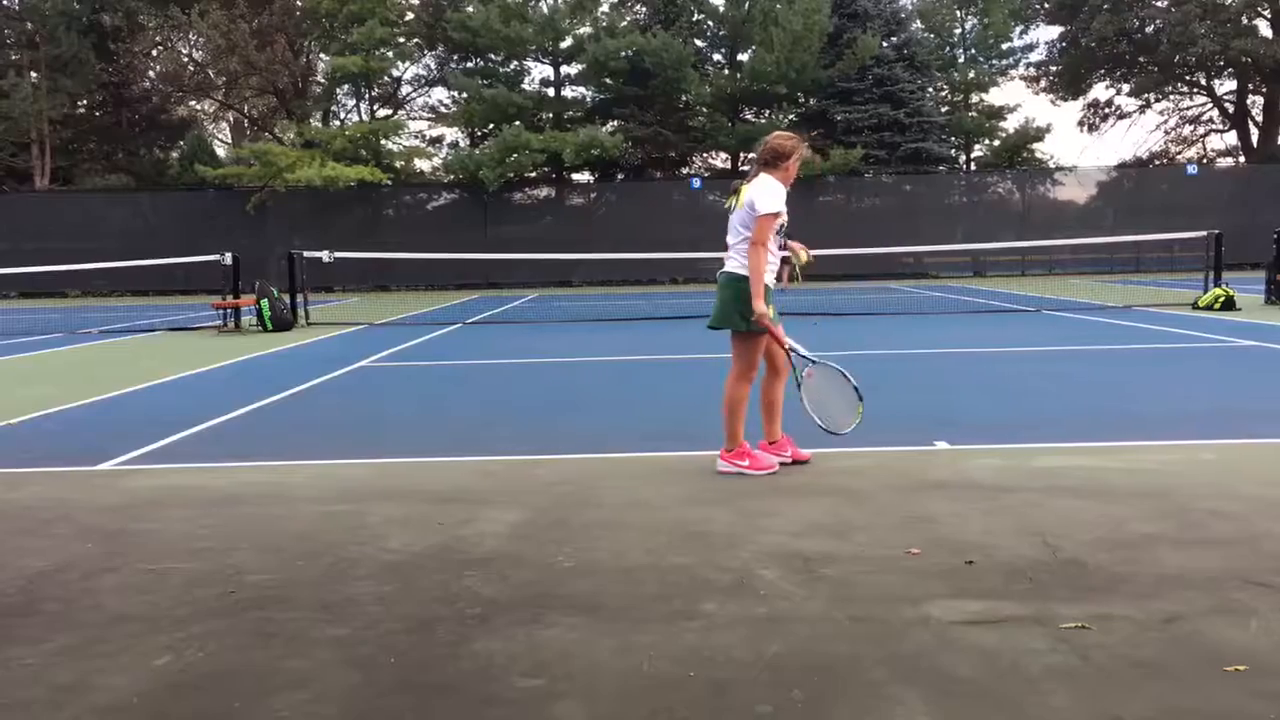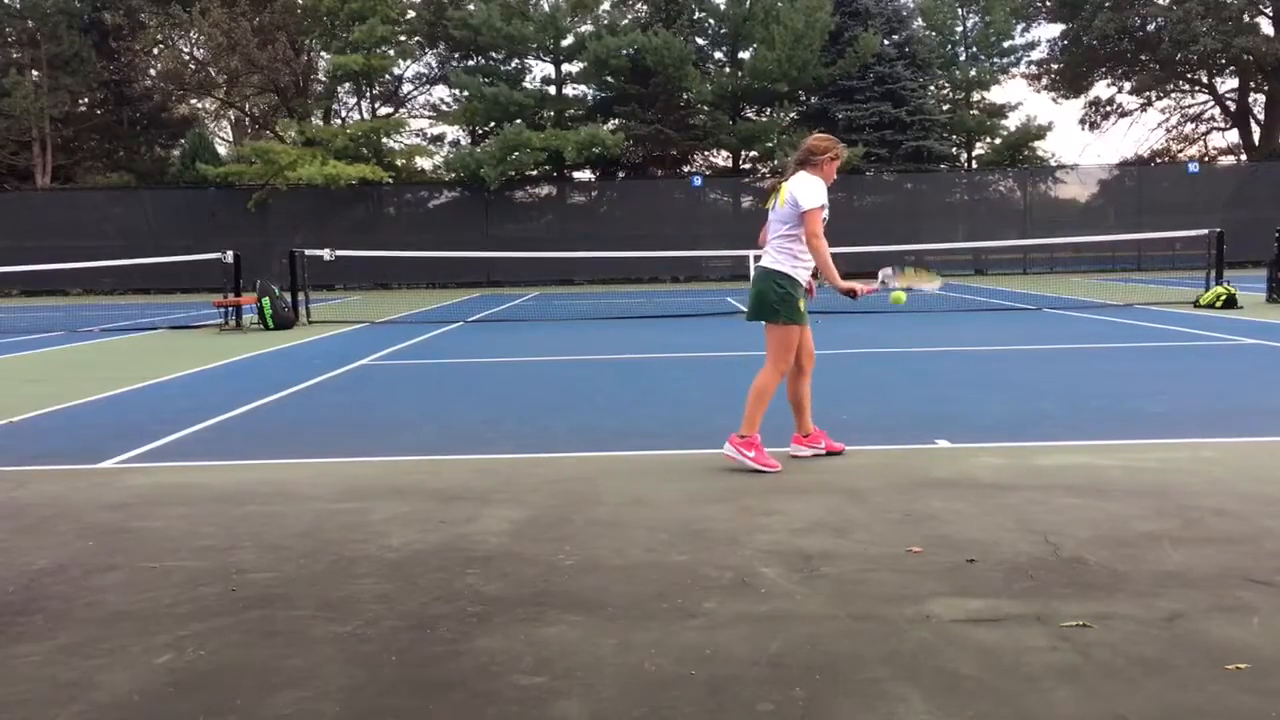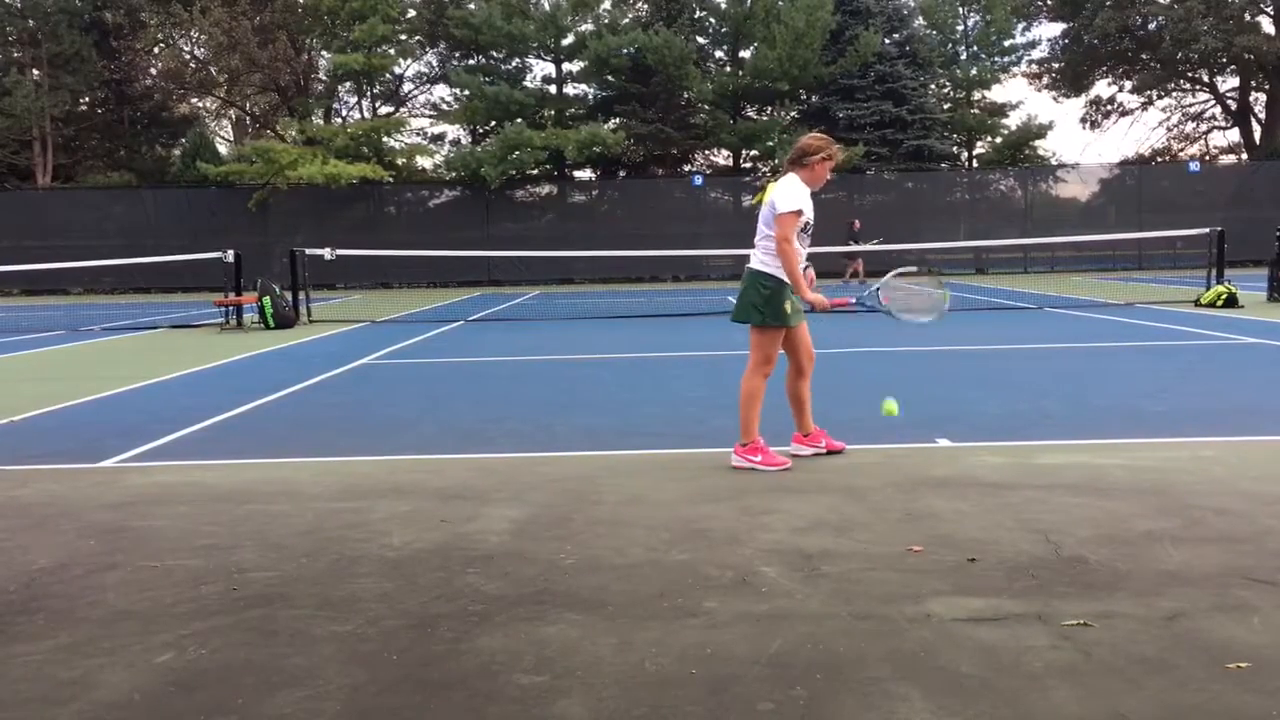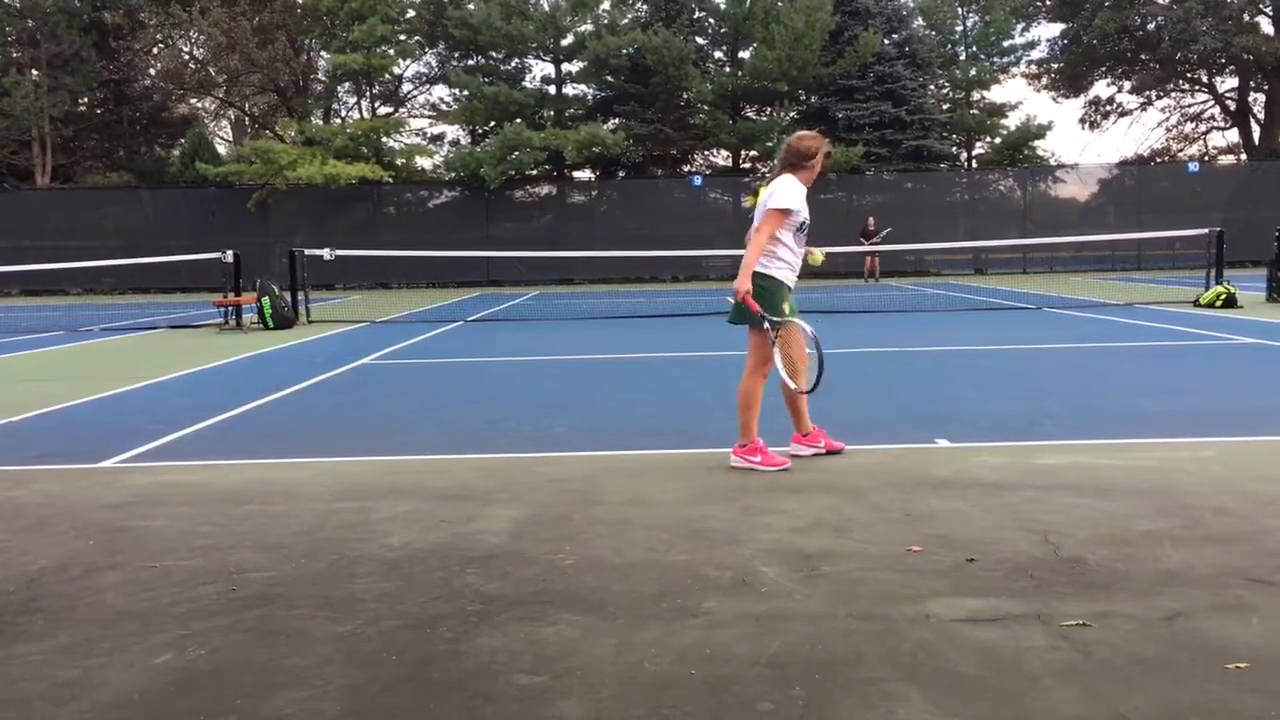
dt=0.7s
person 1, frame 1
left shoulder: (754, 187)
right shoulder: (771, 189)
right elbow: (756, 244)
left wrist: (784, 246)
right wrist: (757, 298)
left hip: (750, 289)
right hip: (748, 289)
left knee: (780, 363)
right knee: (745, 372)
left ankle: (773, 442)
right ankle: (733, 452)
person 1, frame 2
left shoulder: (789, 187)
right shoulder: (811, 185)
left elbow: (765, 238)
right elbow: (814, 238)
right wrist: (837, 282)
left hip: (779, 279)
right hip: (782, 282)
left knee: (804, 361)
right knee: (777, 365)
left ankle: (806, 436)
right ankle: (744, 439)
person 1, frame 3
left shoulder: (793, 188)
right shoulder: (793, 189)
right elbow: (784, 244)
left wrist: (804, 271)
right wrist: (807, 291)
left hip: (779, 286)
right hip: (769, 284)
left knee: (804, 359)
right knee: (761, 367)
left ankle: (806, 436)
right ankle: (747, 447)
person 1, frame 4
left shoulder: (787, 186)
right shoulder: (789, 187)
left elbow: (763, 237)
right elbow: (761, 232)
left wrist: (802, 251)
right wrist: (745, 275)
left hip: (777, 284)
right hip: (768, 283)
right knee: (760, 366)
left ankle: (805, 436)
right ankle: (746, 448)
